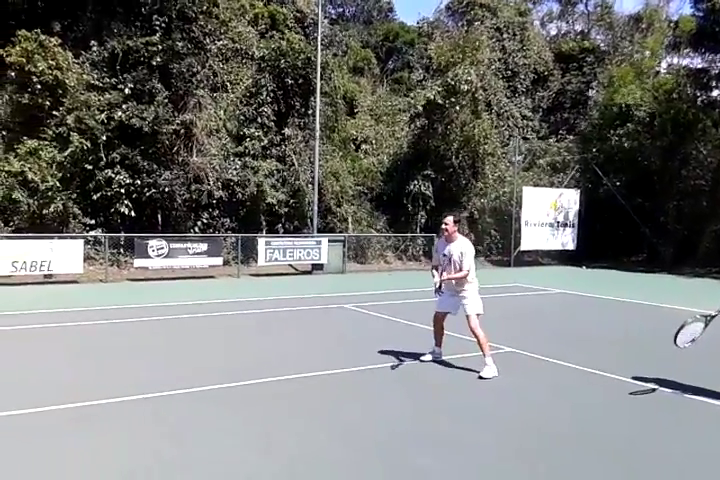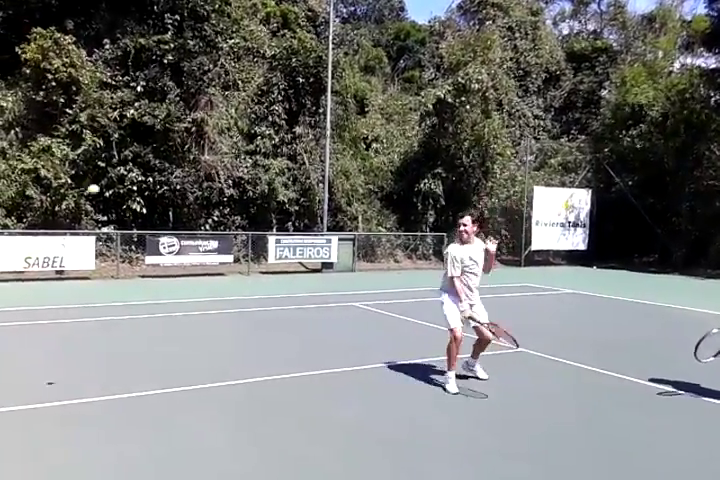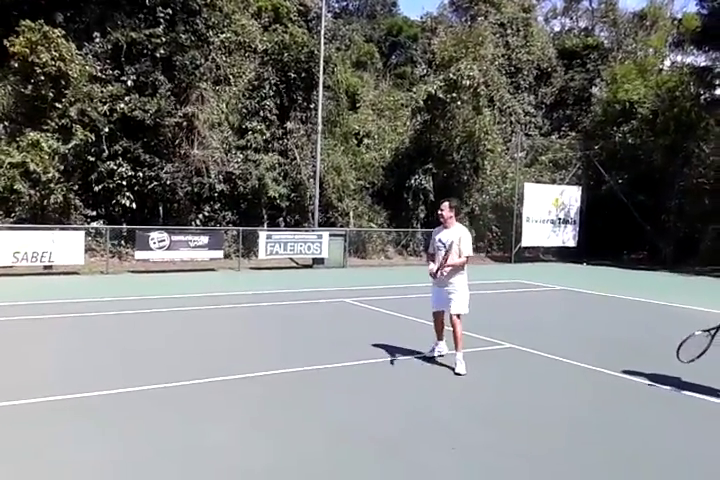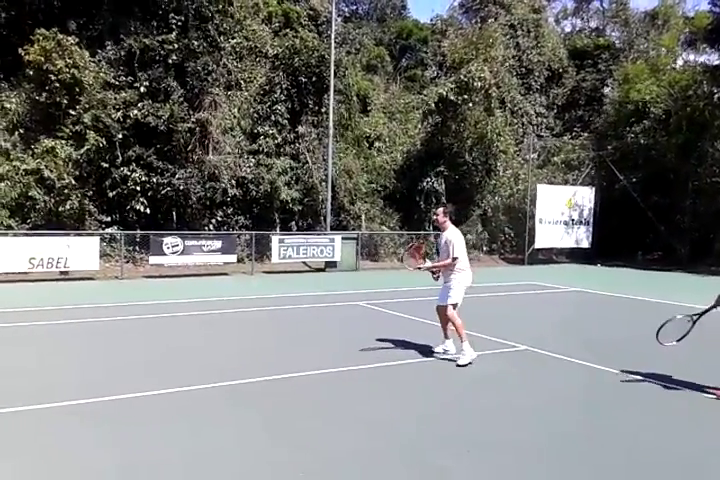
dt=1s
person 1, frame 1
left shoulder: (465, 246)
right shoulder: (439, 244)
left elbow: (465, 273)
right elbow: (435, 265)
left wrist: (448, 277)
right wrist: (436, 277)
left hip: (467, 290)
right hip: (449, 289)
left knee: (474, 326)
right knee: (437, 318)
left ankle: (490, 364)
right ankle: (437, 351)
person 1, frame 2
left shoulder: (479, 245)
right shoulder: (453, 250)
left elbow: (486, 270)
right elbow: (454, 280)
left wrist: (490, 252)
right wrist: (462, 305)
left hip: (472, 298)
right hip: (452, 297)
left knee: (486, 337)
right knee: (456, 335)
left ankle: (472, 363)
right ankle: (450, 376)
person 1, frame 3
left shoulder: (462, 232)
right shoulder: (436, 231)
left elbow: (464, 259)
right elbow: (430, 254)
left wrist: (448, 263)
right wrist: (431, 265)
left hip: (456, 282)
right hip: (438, 282)
left knee: (455, 319)
right knee: (437, 315)
left ankle: (459, 359)
right ankle: (440, 345)
person 1, frame 4
left shoulder: (453, 235)
right shoulder: (444, 234)
left elbow: (453, 261)
left wrist: (431, 266)
right wrist: (435, 267)
left hip: (459, 277)
right hip: (449, 278)
left knee: (451, 312)
right knee: (441, 309)
left ankle: (467, 349)
right ankle: (448, 343)
